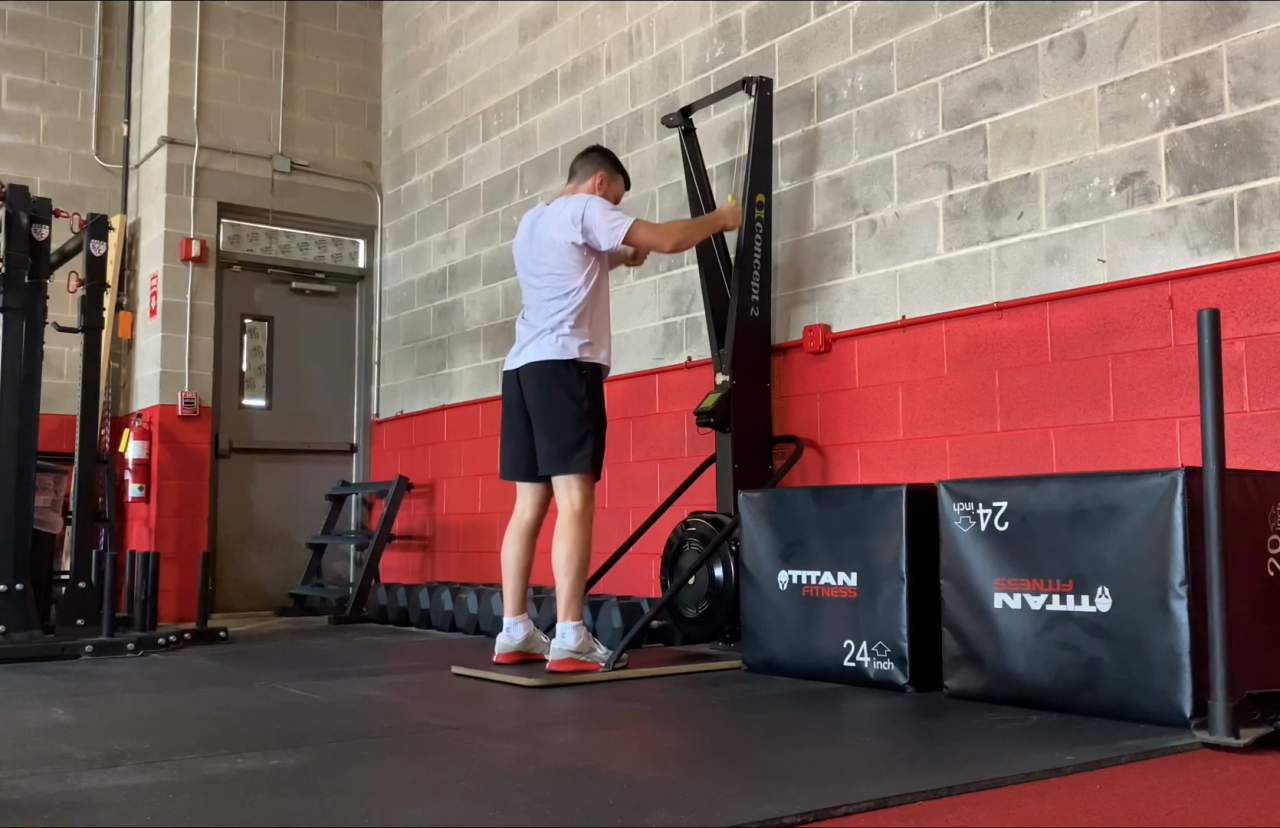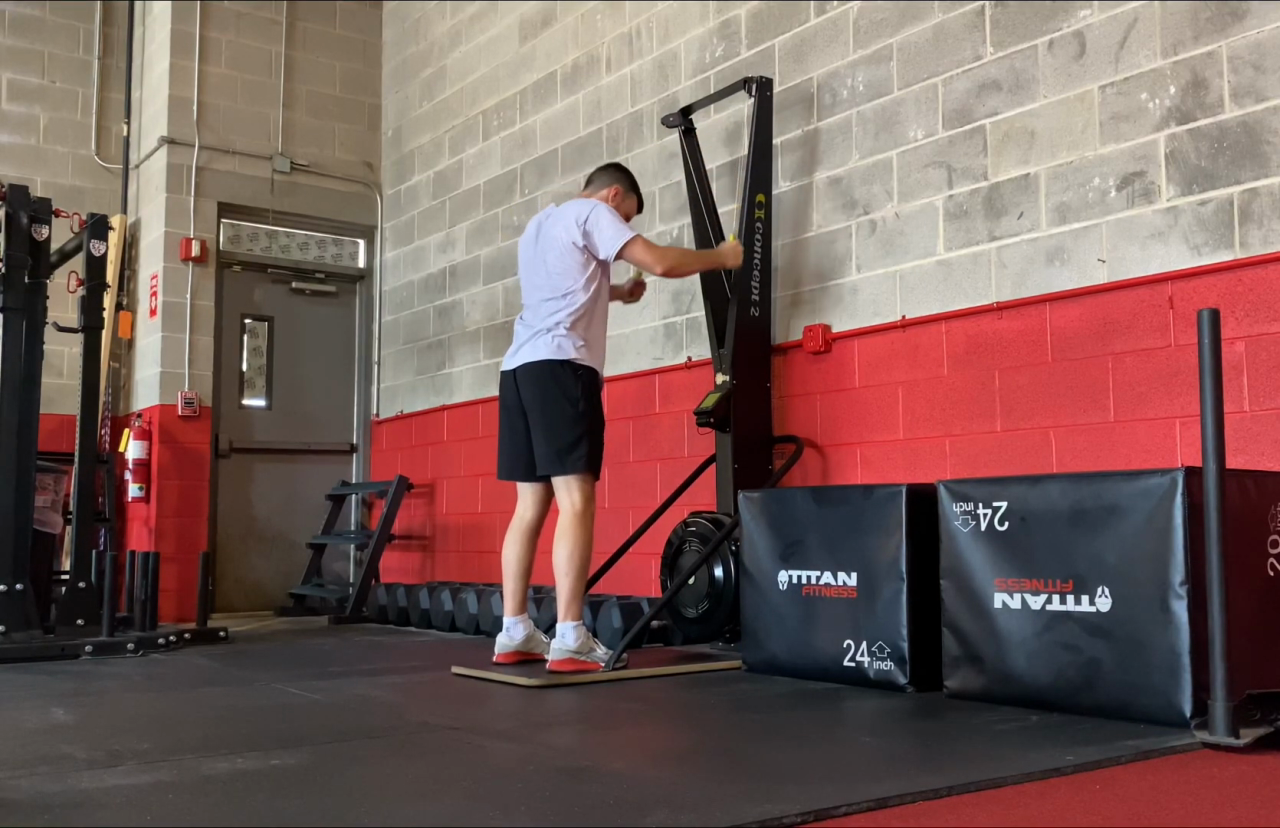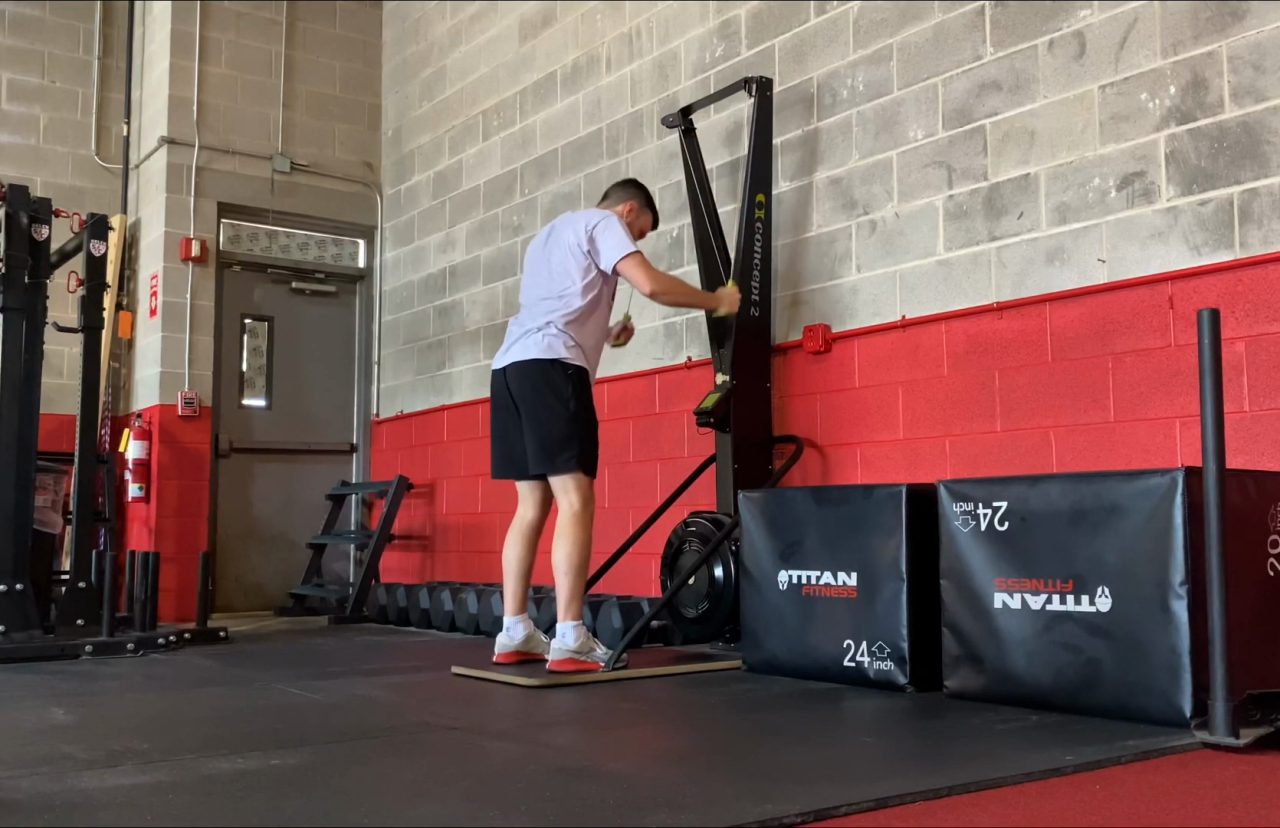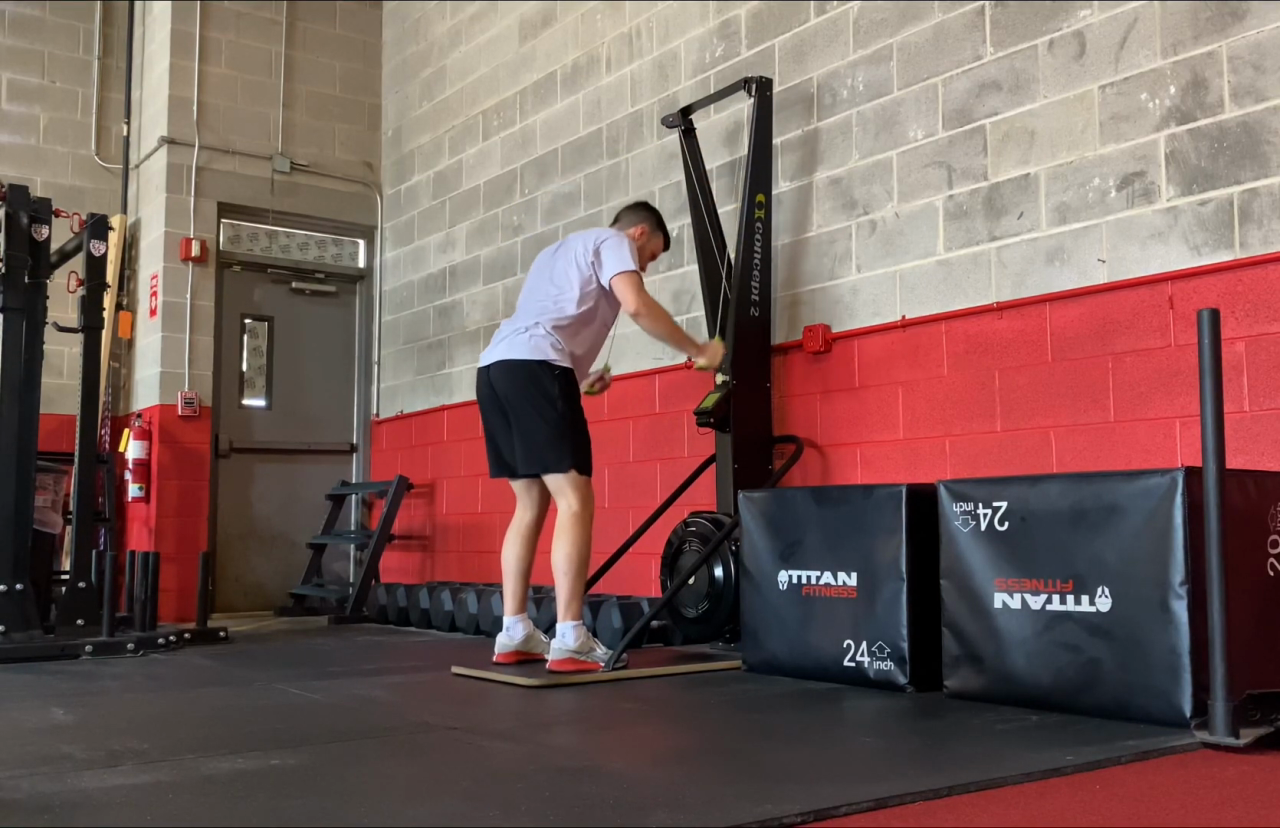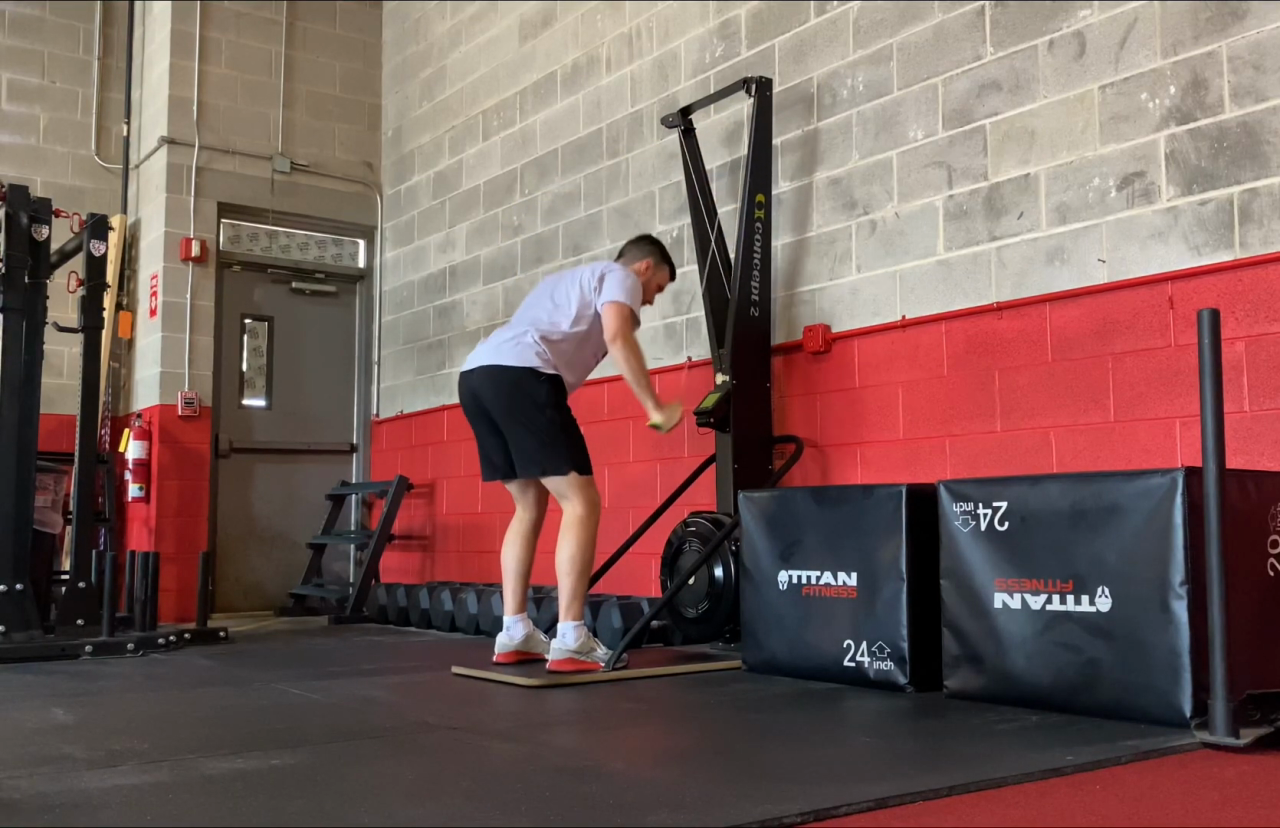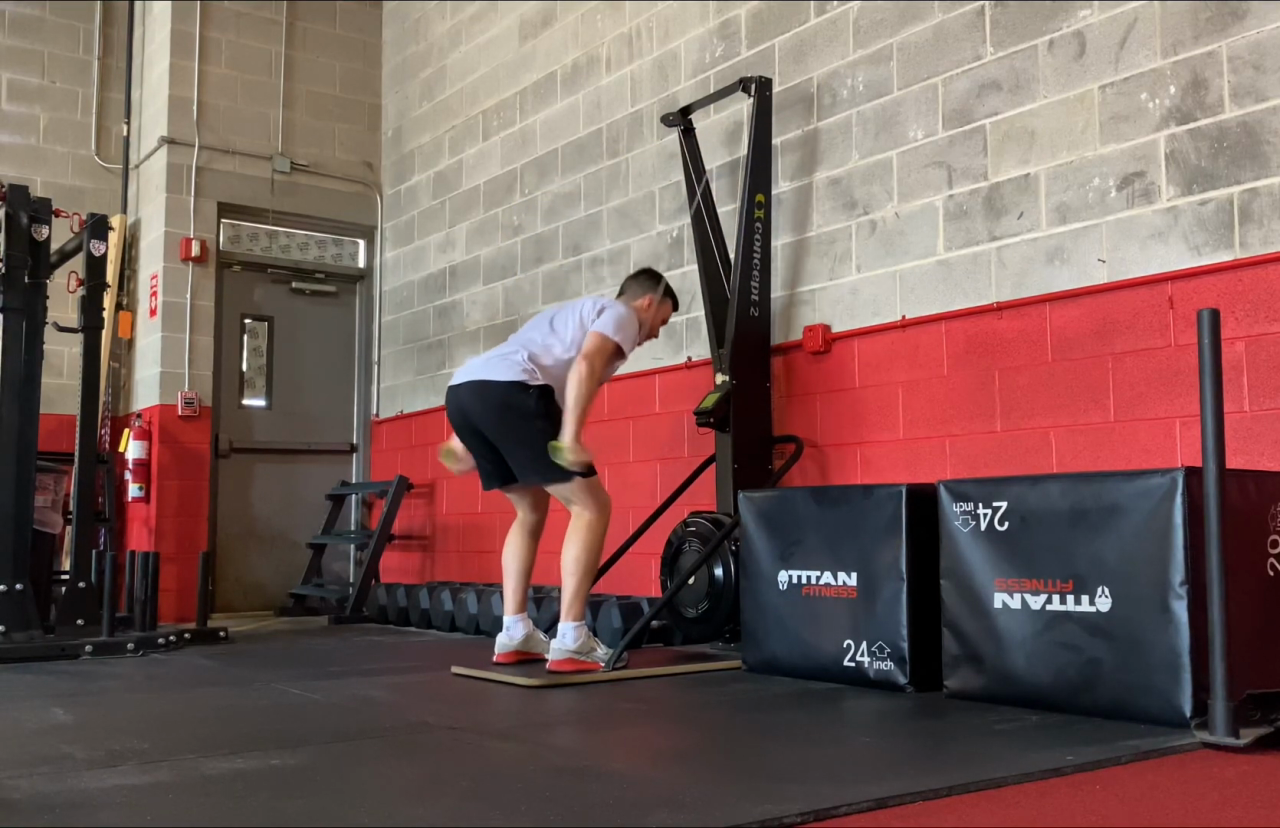
dt=0.2s
person 1, frame 1
left shoulder: (532, 221)
right shoulder: (583, 210)
right elbow: (667, 239)
left wrist: (618, 257)
right wrist: (720, 218)
left hip: (522, 368)
right hip: (563, 365)
left knee: (530, 504)
right knee: (575, 499)
left ankle: (515, 632)
right ankle: (569, 640)
person 1, frame 2
left shoulder: (539, 224)
right shoulder: (590, 214)
right elbow: (661, 262)
left wrist: (616, 292)
right wrist: (720, 257)
left hip: (519, 367)
right hip: (560, 366)
left knee: (531, 504)
right knee: (576, 500)
left ankle: (515, 632)
right ankle: (569, 640)
person 1, frame 3
left shoulder: (553, 231)
right shoulder: (600, 221)
right elbow: (650, 284)
left wrist: (603, 332)
right wrist: (714, 301)
left hip: (509, 366)
right hip: (550, 365)
left knee: (532, 504)
right knee: (575, 499)
left ankle: (515, 633)
right ankle: (569, 641)
person 1, frame 4
left shoulder: (566, 247)
right shoulder: (610, 241)
right elbow: (637, 306)
left wrist: (582, 374)
right wrist: (697, 350)
left hip: (494, 367)
right hip: (534, 367)
left knee: (531, 503)
right knee: (574, 500)
left ankle: (514, 633)
right ankle: (570, 641)
person 1, frame 5
left shoulder: (576, 277)
right shoulder: (618, 275)
right elbow: (617, 337)
left wrist: (554, 412)
right wrist: (655, 406)
left hip: (477, 373)
right hip: (518, 375)
left knee: (530, 504)
right knee: (580, 502)
left ankle: (515, 632)
right ankle: (572, 641)
person 1, frame 6
left shoulder: (582, 311)
right shoulder: (620, 313)
right elbow: (587, 364)
left wrist: (466, 442)
right wrist: (570, 436)
left hip: (464, 389)
right hip: (506, 391)
left knee: (531, 507)
right knee: (590, 506)
left ankle: (515, 632)
right ankle: (571, 641)
